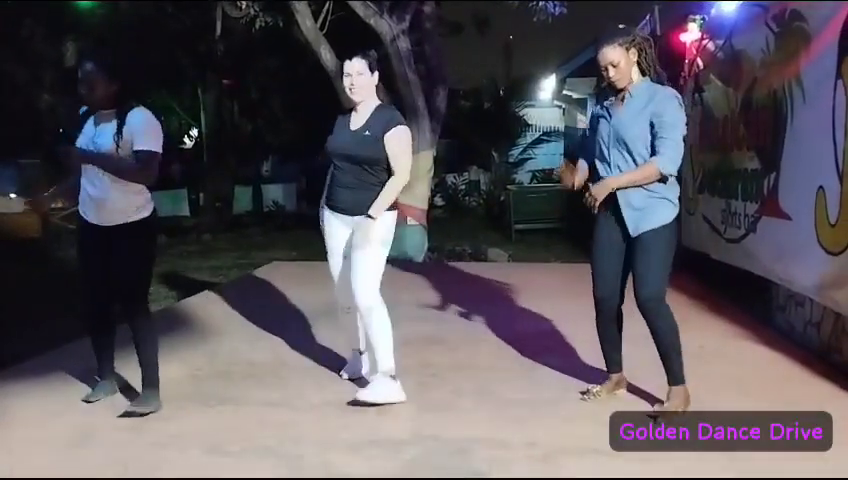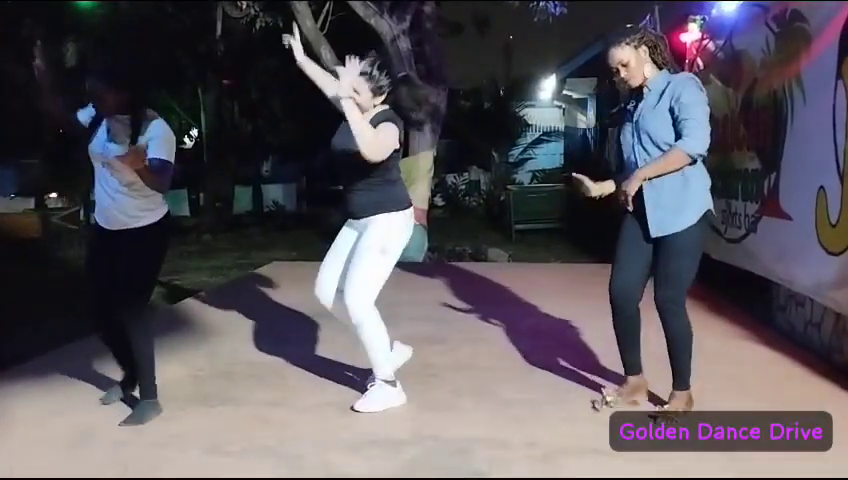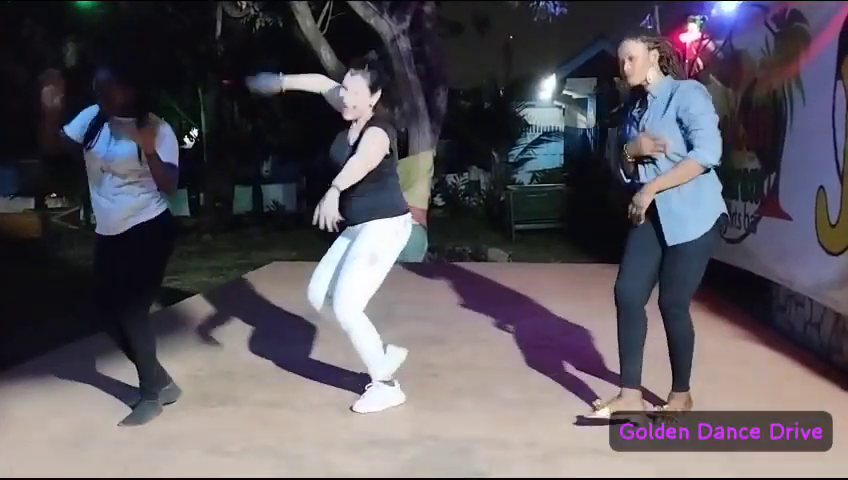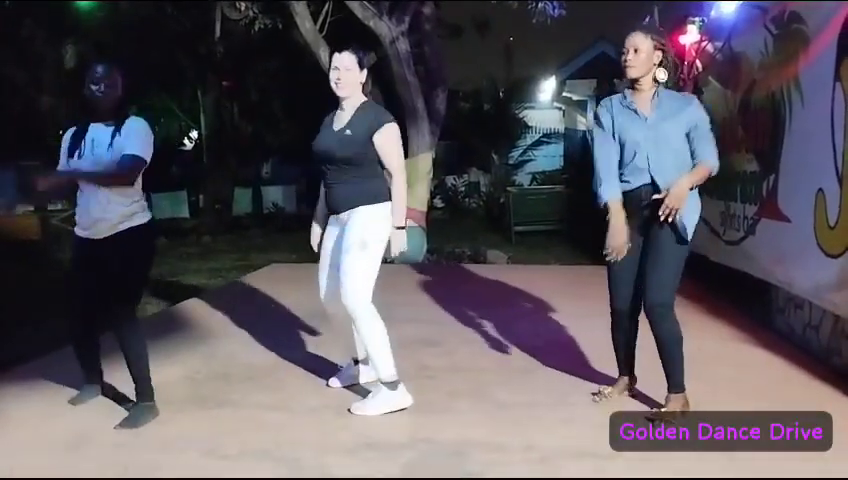
dt=0.4s
person 1, frame 1
left shoulder: (663, 99)
right shoulder: (603, 109)
left elbow: (667, 163)
right elbow: (592, 156)
left wrist: (609, 182)
right wrist: (577, 174)
left hip: (653, 214)
right hip: (610, 212)
left knee: (650, 297)
right knee: (605, 298)
left ankle: (678, 388)
right ankle: (615, 375)
person 1, frame 2
left shoulder: (682, 87)
right shoulder: (634, 106)
left elbow: (693, 145)
left wrist: (639, 176)
right wrist: (604, 188)
left hip: (682, 210)
right hip: (641, 210)
left knee: (669, 301)
right knee: (622, 292)
left ankle: (682, 392)
right ankle: (633, 379)
person 1, frame 3
left shoulder: (687, 93)
right shoulder: (634, 113)
left elbow: (706, 155)
right elbow: (627, 174)
left wrist: (653, 188)
right wrist: (634, 151)
left hip: (692, 215)
right hip: (650, 215)
left knee: (674, 305)
right knee: (627, 296)
left ankle: (681, 394)
right ankle: (630, 393)
person 1, frame 4
left shoulder: (686, 105)
right shoulder: (609, 108)
left elbow: (708, 159)
right elbow: (605, 166)
left wrist: (685, 186)
right wrist: (616, 218)
left hip: (673, 212)
right hip: (628, 212)
left knee: (658, 303)
right knee: (622, 304)
left ankle: (677, 394)
right ankle: (625, 376)
person 2, frame 1
left shoulder: (139, 119)
right shoulder: (88, 117)
left elbow: (144, 172)
left wrist: (91, 156)
right wrist: (57, 193)
left hip: (132, 225)
right hip: (91, 224)
left knee: (133, 304)
right knee: (94, 302)
left ankle: (150, 391)
right ankle: (106, 378)
person 2, frame 2
left shoulder: (154, 128)
right shoulder: (98, 116)
left elbow: (162, 182)
right elbow: (65, 120)
left wrist: (138, 166)
right wrist: (44, 82)
left hip: (144, 231)
right hip: (105, 227)
left knee: (129, 309)
right knee: (100, 306)
left ankle: (149, 397)
right ankle: (130, 375)
person 2, frame 3
left shoulder: (158, 128)
right shoulder: (93, 118)
left elbow: (168, 185)
right elbow: (53, 145)
left wrist: (149, 153)
right wrist: (50, 110)
left hip: (147, 231)
right hip: (108, 233)
left knee: (132, 311)
right knee: (110, 311)
left ankle: (153, 394)
right ankle: (159, 379)
person 2, frame 4
left shoulder: (134, 128)
right shoulder: (73, 136)
left elbow: (127, 176)
right elbow: (62, 183)
left wrist: (63, 178)
left hip: (129, 235)
right hip: (87, 238)
left knee: (121, 315)
right knee: (82, 315)
left ankle: (146, 400)
right ankle: (93, 380)
person 3, frame 1
left shoulder: (391, 120)
right shoulder: (342, 120)
left elbow: (402, 173)
left wrist: (374, 216)
right wrist: (322, 207)
left hip: (373, 217)
right hip: (336, 216)
left knee: (365, 291)
right knee: (346, 292)
left ankle: (388, 378)
right ankle: (363, 355)
person 3, frame 2
left shoulder: (387, 124)
right shoulder: (356, 105)
left elbow: (372, 151)
right elbow: (335, 88)
left wrist: (349, 105)
right wrist: (303, 62)
left hip: (388, 221)
right hip: (359, 222)
left knee: (356, 299)
right knee: (325, 291)
left ankle: (388, 386)
right ankle: (389, 348)
person 3, frame 3
left shoulder: (378, 130)
right shoulder: (351, 114)
left elbow: (364, 162)
right elbow: (322, 82)
left wrist: (332, 193)
right wrist: (280, 81)
left hip: (382, 227)
right hip: (359, 227)
left knee: (345, 308)
right knee: (317, 296)
left ankle: (386, 385)
right ankle: (383, 353)
person 3, frame 4
left shoulder: (376, 118)
right shoulder: (331, 119)
left elbow: (398, 174)
left wrist: (398, 226)
right wrist: (318, 218)
left hip: (369, 215)
right hip: (338, 218)
left knee: (355, 297)
right knee: (330, 295)
left ankle: (392, 387)
right ankle: (364, 363)
